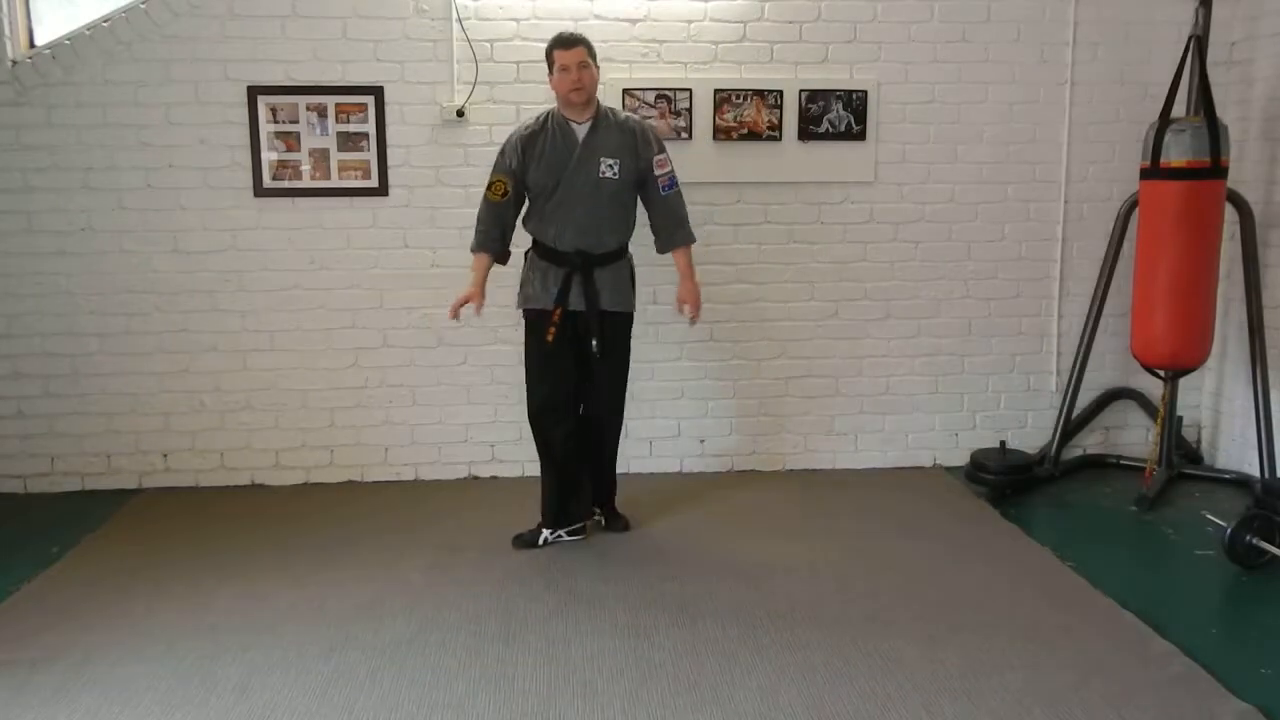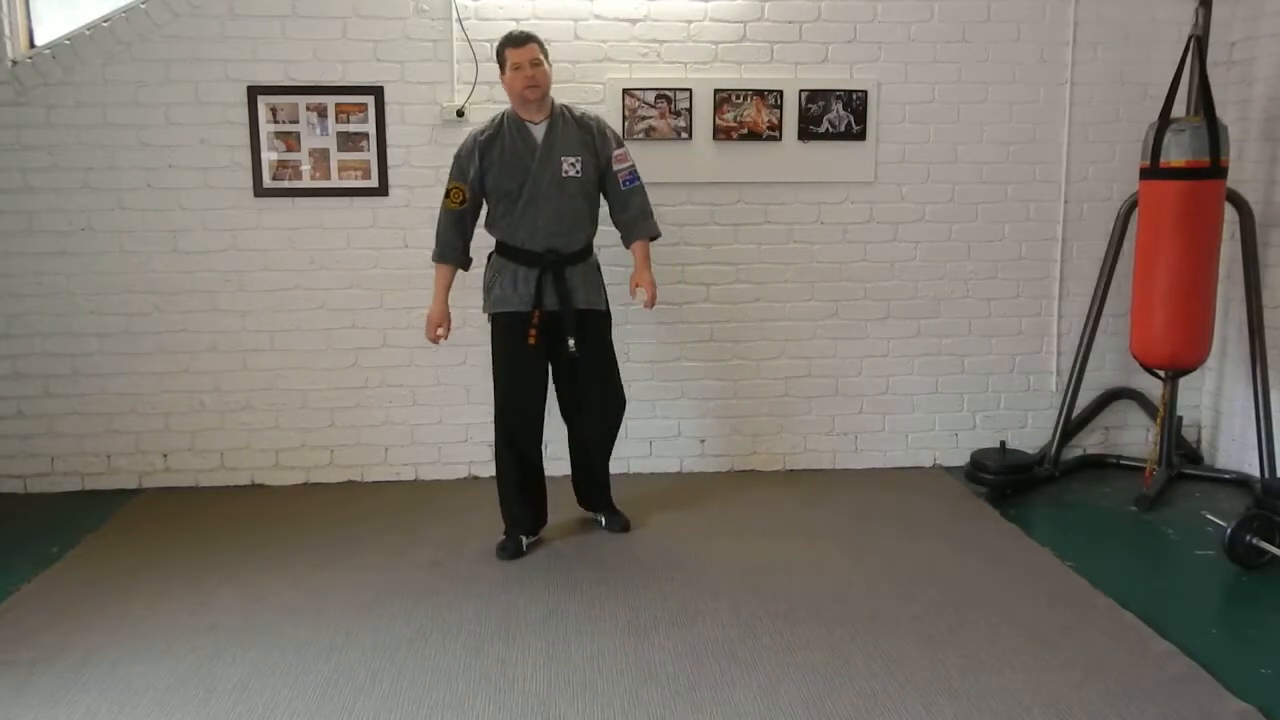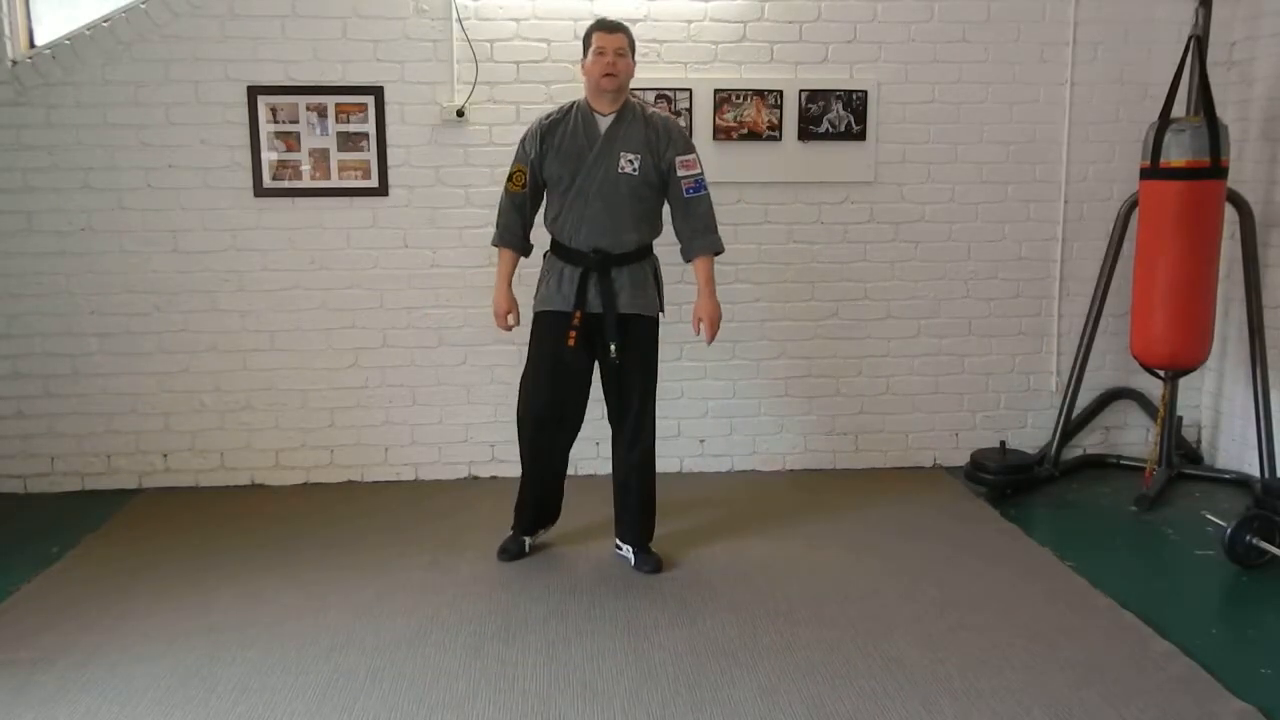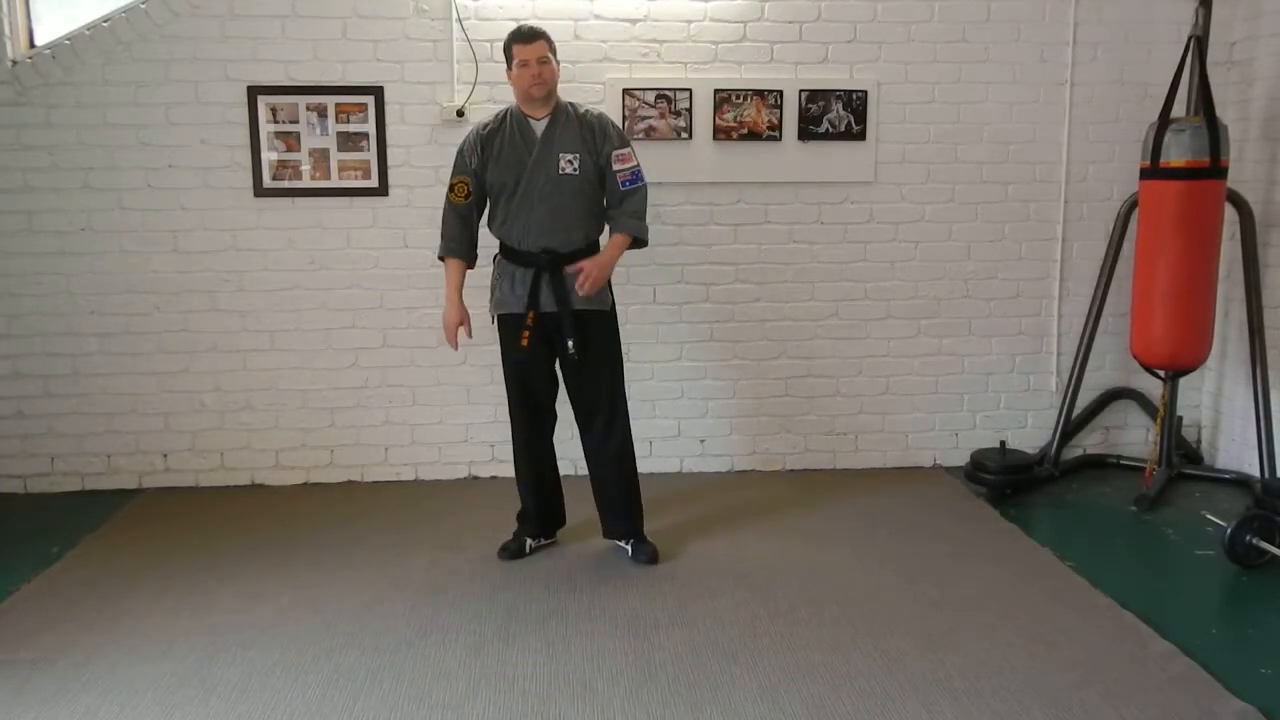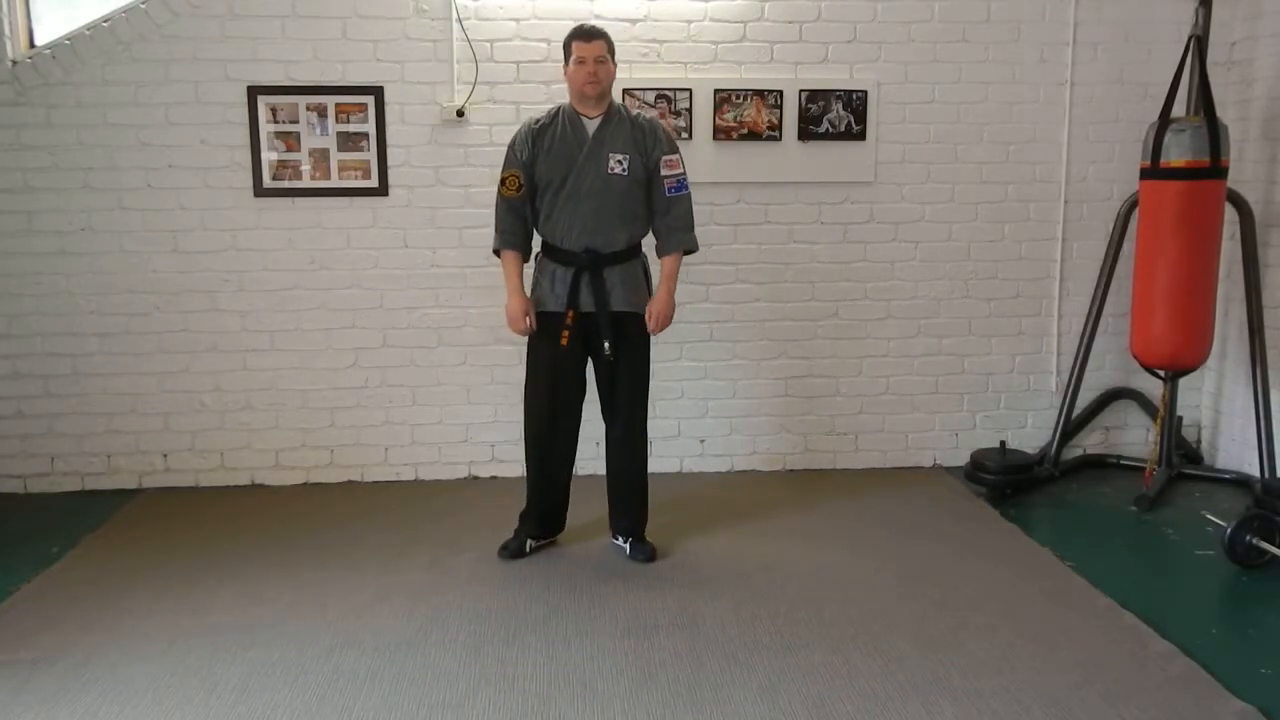
dt=1s
person 1, frame 1
left shoulder: (635, 135)
right shoulder: (526, 141)
left elbow: (667, 208)
right elbow: (495, 214)
left wrist: (685, 275)
right wrist: (478, 279)
left hip: (611, 284)
right hip: (549, 284)
left knee: (604, 404)
right knee: (550, 405)
left ankle: (600, 501)
right ankle: (563, 515)
person 1, frame 2
left shoulder: (592, 132)
right shoulder: (481, 145)
left elbow: (628, 200)
right elbow: (455, 224)
left wrist: (642, 266)
right wrist: (440, 300)
left hip: (579, 282)
right hip: (514, 287)
left knee: (600, 402)
right knee: (517, 413)
left ankle: (595, 497)
right ankle: (522, 523)
person 1, frame 3
left shoulder: (662, 133)
right shoulder: (547, 131)
left elbow: (693, 215)
right elbow: (516, 212)
left wrist: (706, 292)
right wrist: (503, 285)
left hip: (631, 289)
right hip: (563, 286)
left knee: (633, 420)
right knee: (542, 411)
left ankle: (633, 536)
right ankle: (530, 522)
person 1, frame 4
left shoulder: (596, 129)
right shoulder: (483, 141)
left elbow: (629, 202)
right elbow: (459, 220)
left wrist: (607, 259)
right wrist: (453, 298)
left hip: (584, 286)
right hip: (518, 288)
left knee: (603, 410)
right knee: (529, 414)
left ankle: (626, 527)
right ankle: (537, 524)
person 1, frame 5
left shoulder: (647, 134)
right shoulder: (534, 136)
left elbow: (672, 216)
right elbow: (512, 218)
left wrist: (665, 290)
right wrist: (515, 291)
left hip: (623, 286)
right hip: (556, 287)
left knee: (626, 415)
right knee: (548, 413)
left ankle: (628, 528)
right ankle: (538, 525)
